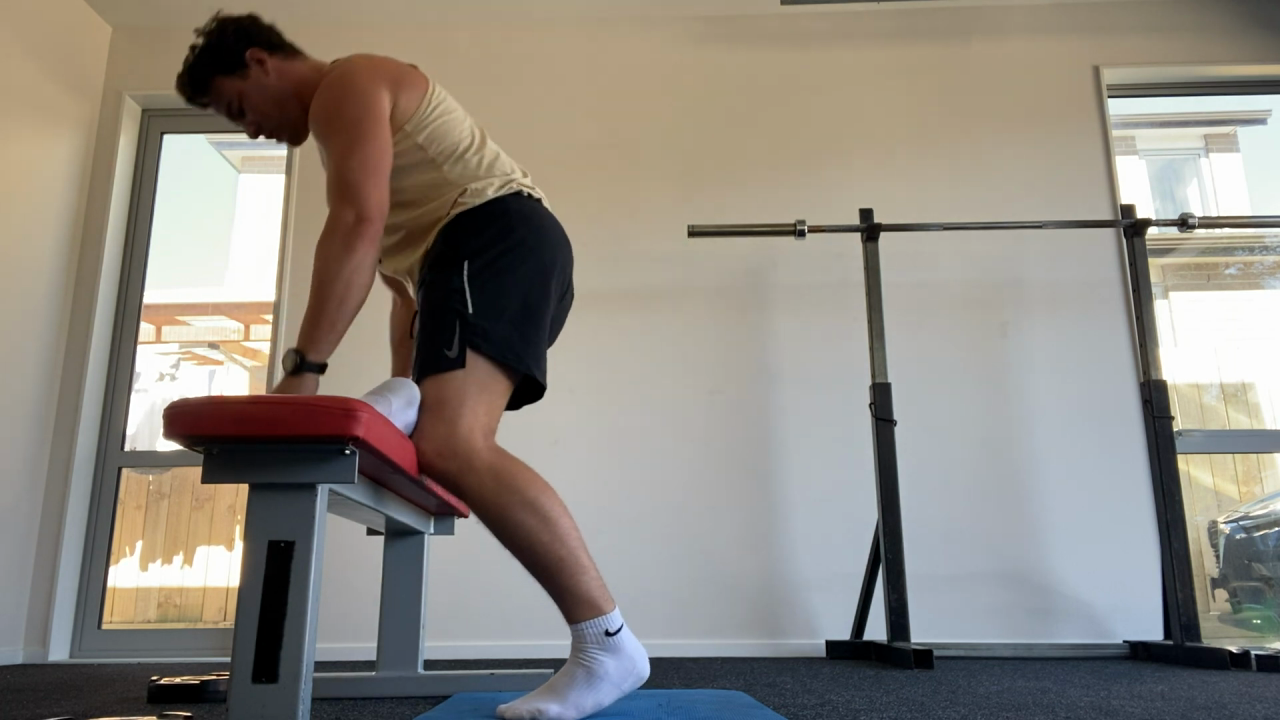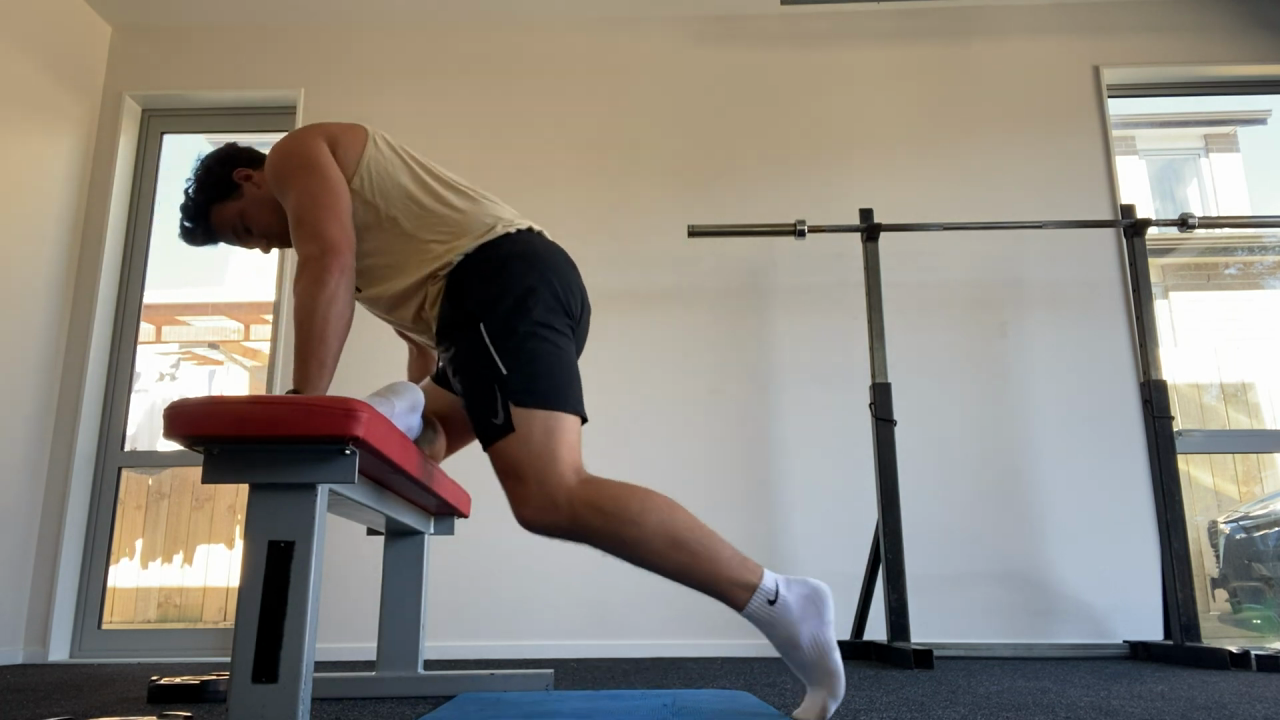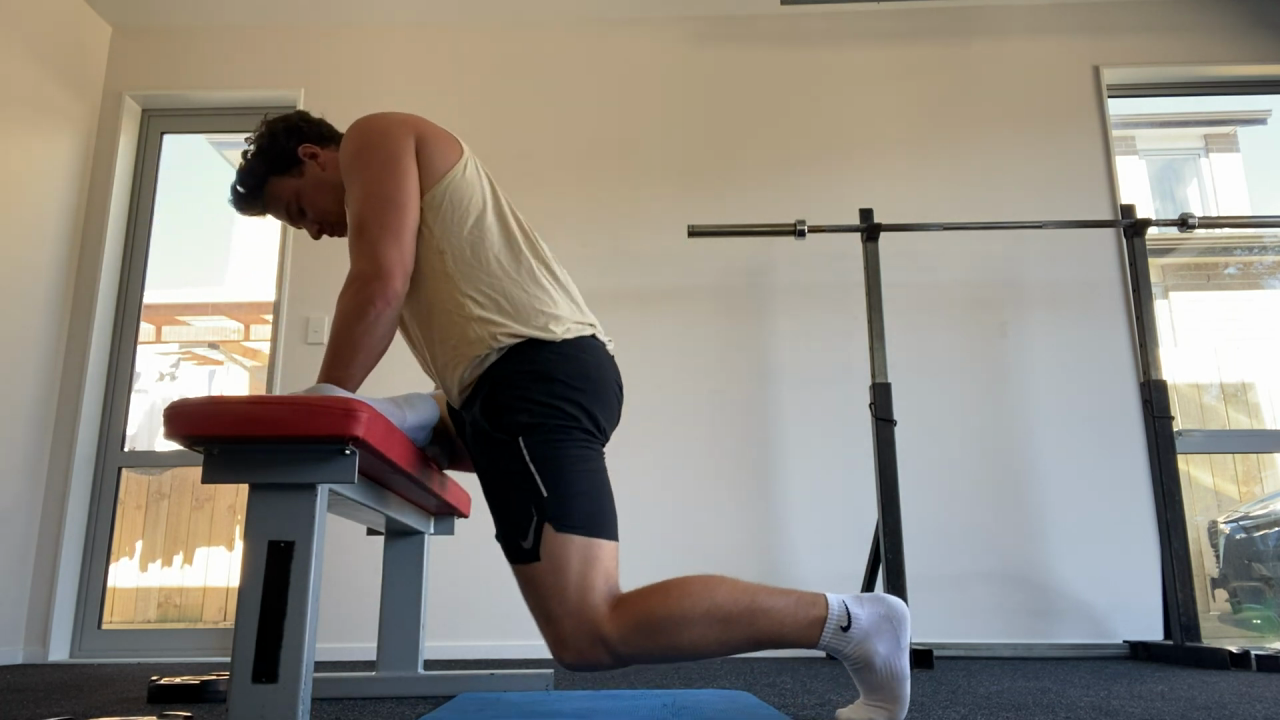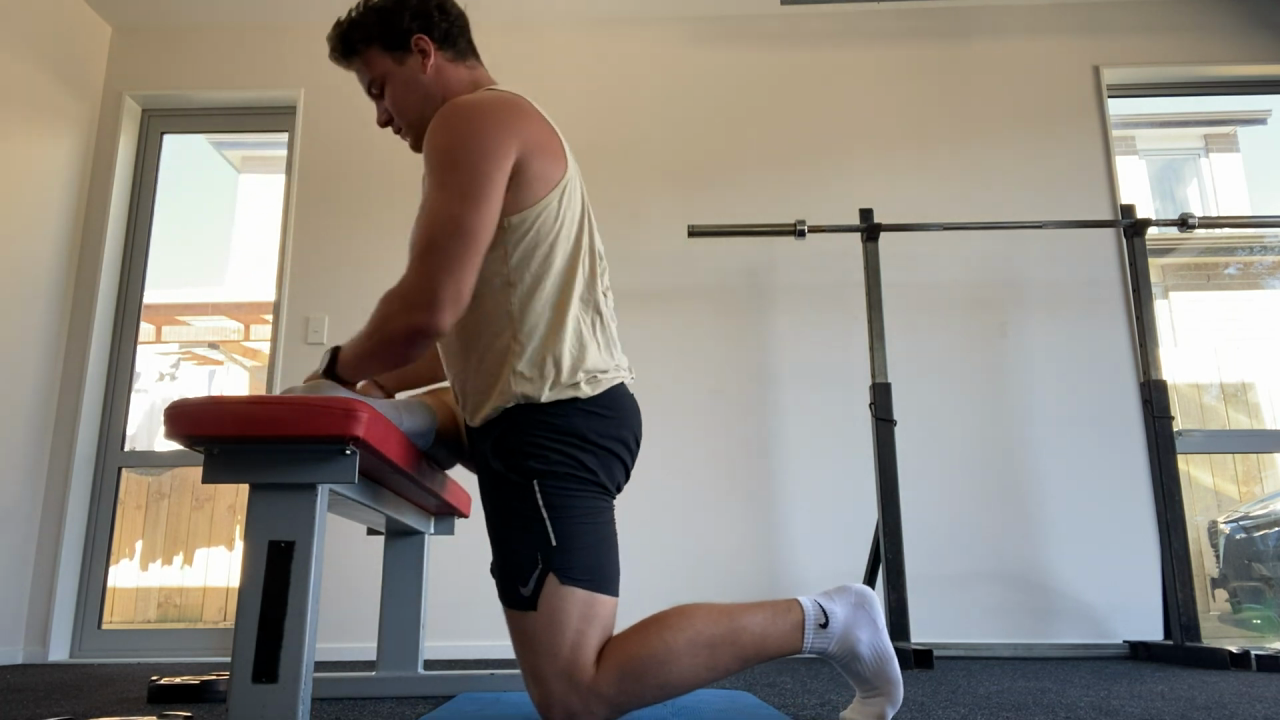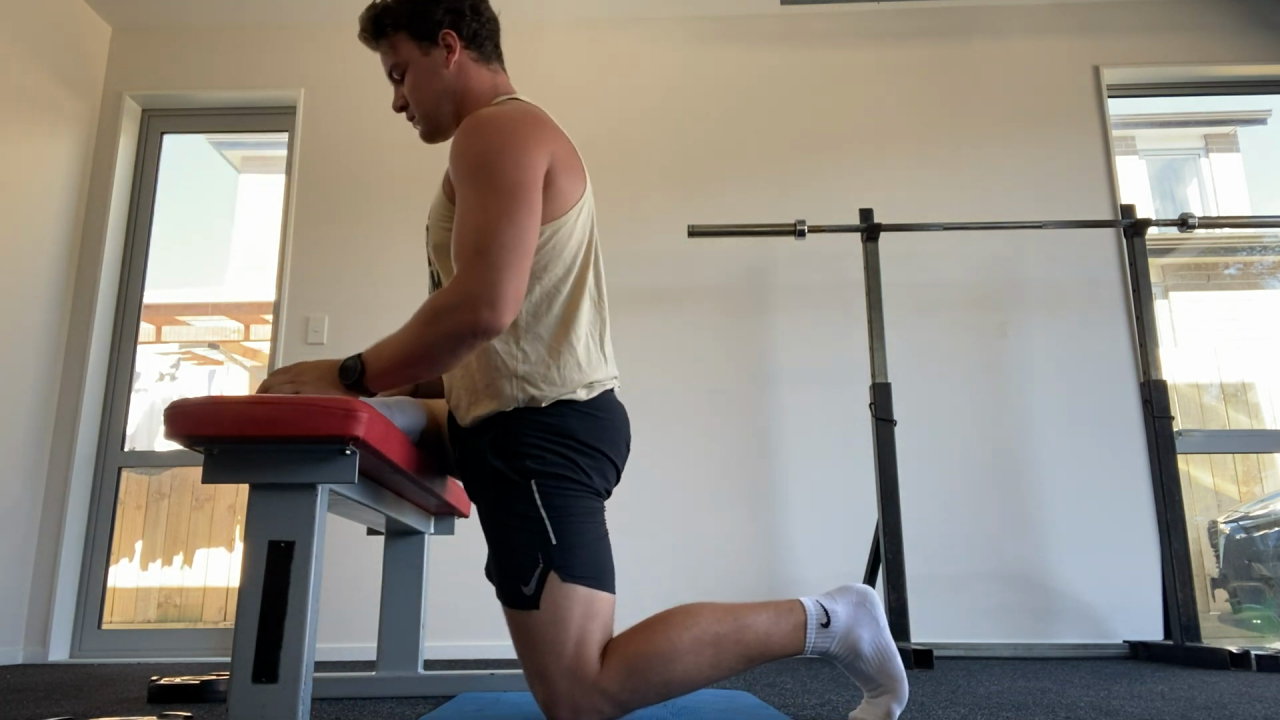
dt=0.7s
person 1, frame 1
left shoulder: (345, 83)
right shoulder: (357, 109)
left elbow: (358, 220)
right elbow: (408, 281)
left wrist: (304, 367)
right wrist: (405, 392)
left hip: (495, 238)
right hip: (515, 250)
left knee: (448, 446)
left ankle: (607, 644)
person 1, frame 2
left shoulder: (297, 153)
right shoulder: (347, 195)
left elbow: (326, 263)
right elbow: (427, 335)
left wrist: (305, 404)
right wrist: (419, 422)
left hip: (500, 283)
right hip: (512, 289)
left knee: (552, 498)
left ankle: (781, 601)
person 1, frame 3
left shoulder: (376, 138)
right shoulder: (415, 187)
left elbow: (379, 285)
left wrist: (323, 403)
left hip: (537, 377)
right hip: (527, 378)
left knee: (589, 635)
left ankle: (851, 623)
person 1, frame 4
left shoulder: (472, 119)
right shoulder: (502, 127)
left elbow: (431, 309)
left wrist: (339, 374)
right wrist: (378, 377)
left hip: (551, 424)
right hip: (552, 412)
left ankle: (822, 621)
person 1, frame 5
left shoulder: (498, 130)
right shoulder: (507, 137)
left elbow: (484, 306)
left wrist: (350, 378)
right wrist: (388, 384)
left hip: (540, 430)
right hip: (532, 422)
left ankle: (823, 621)
